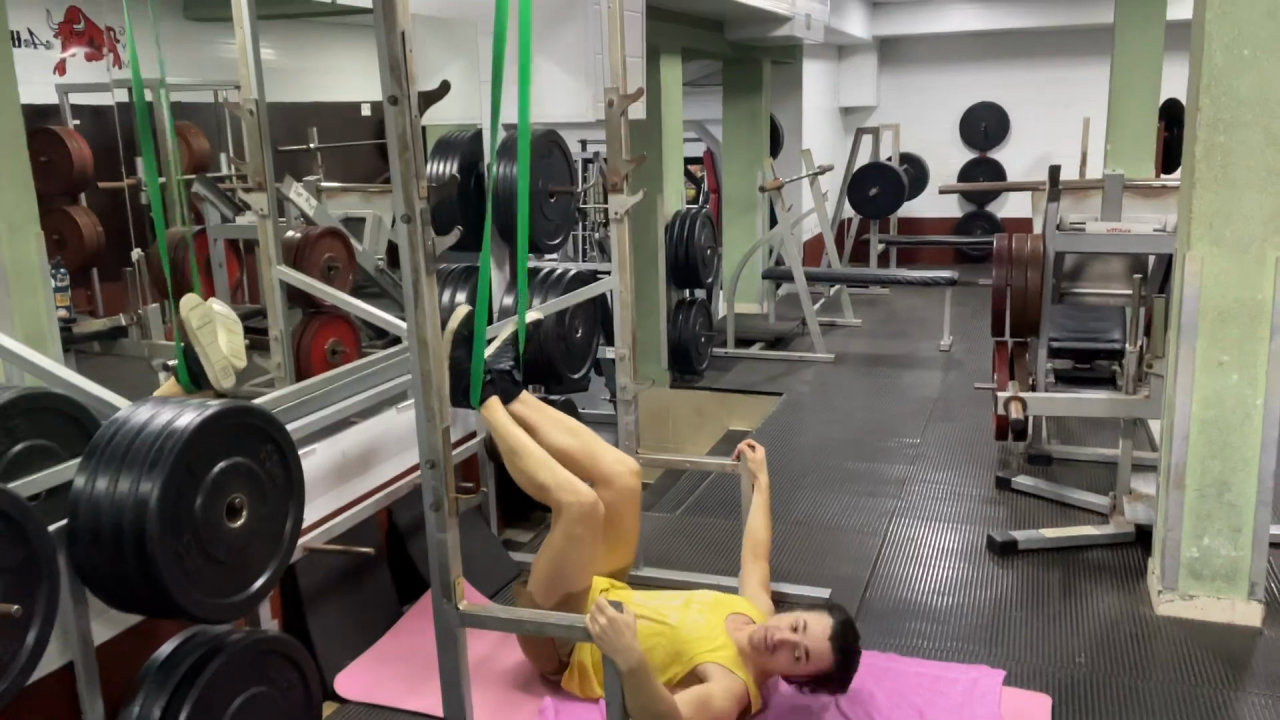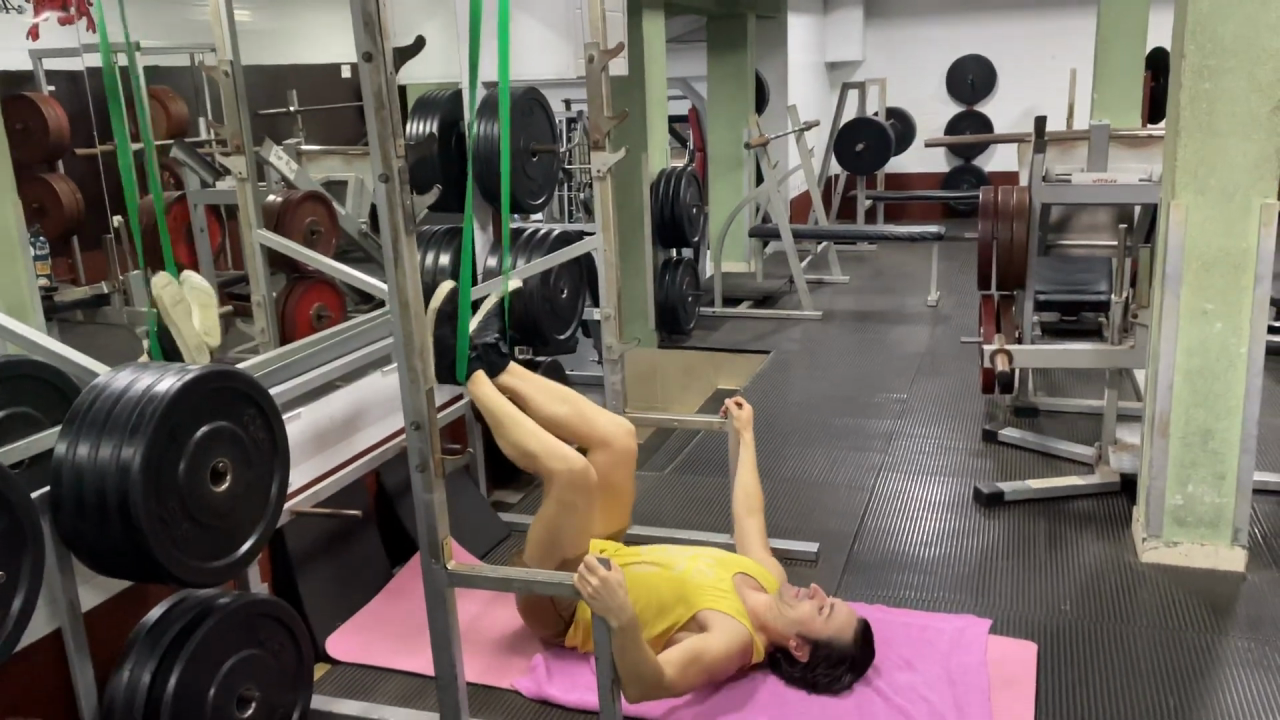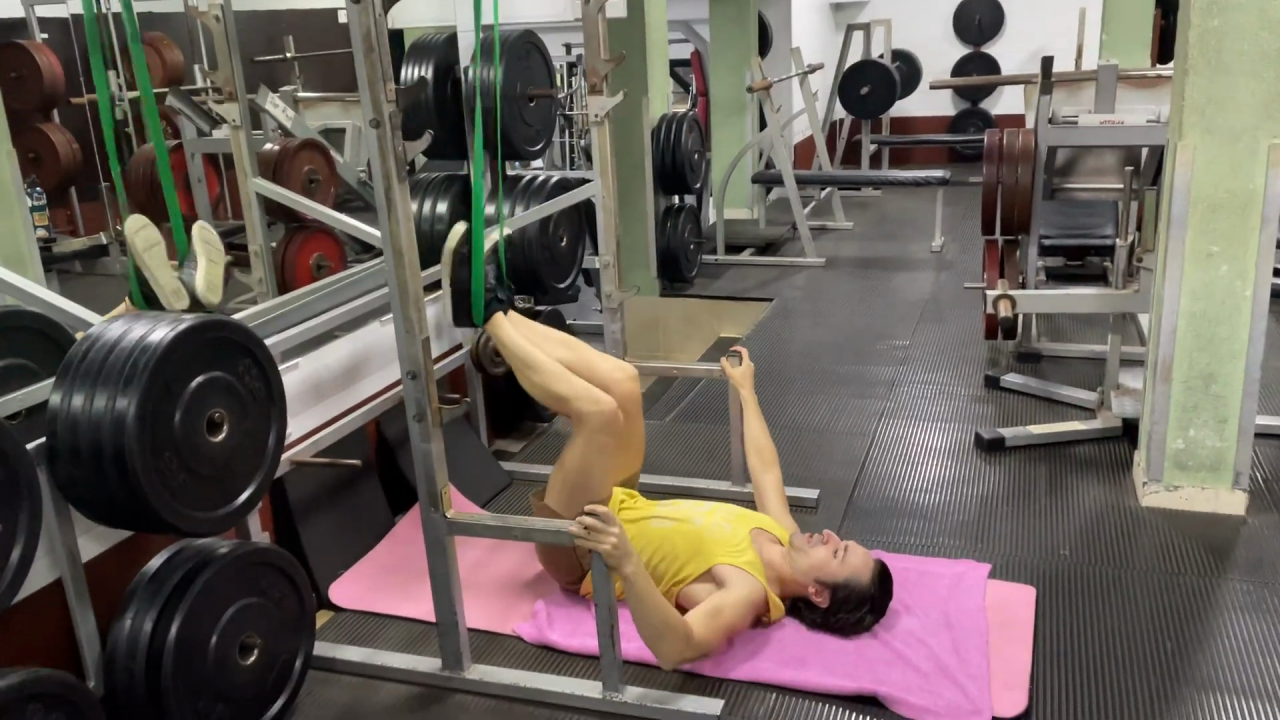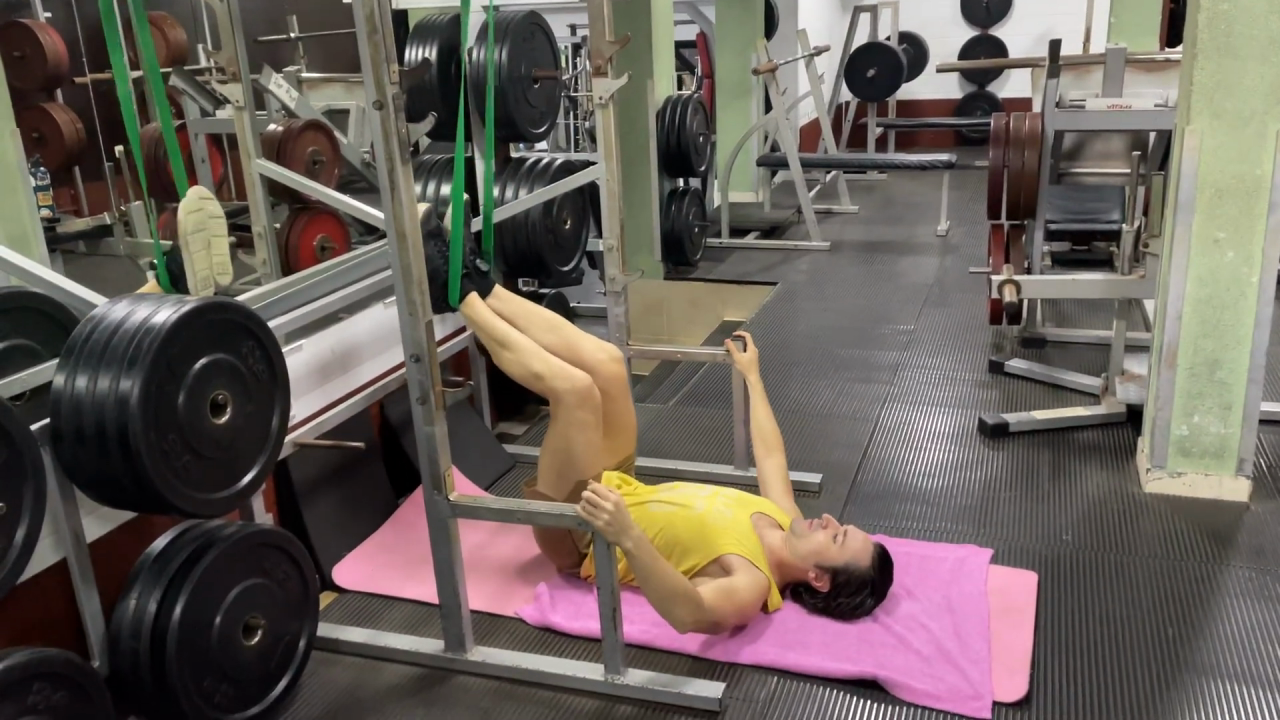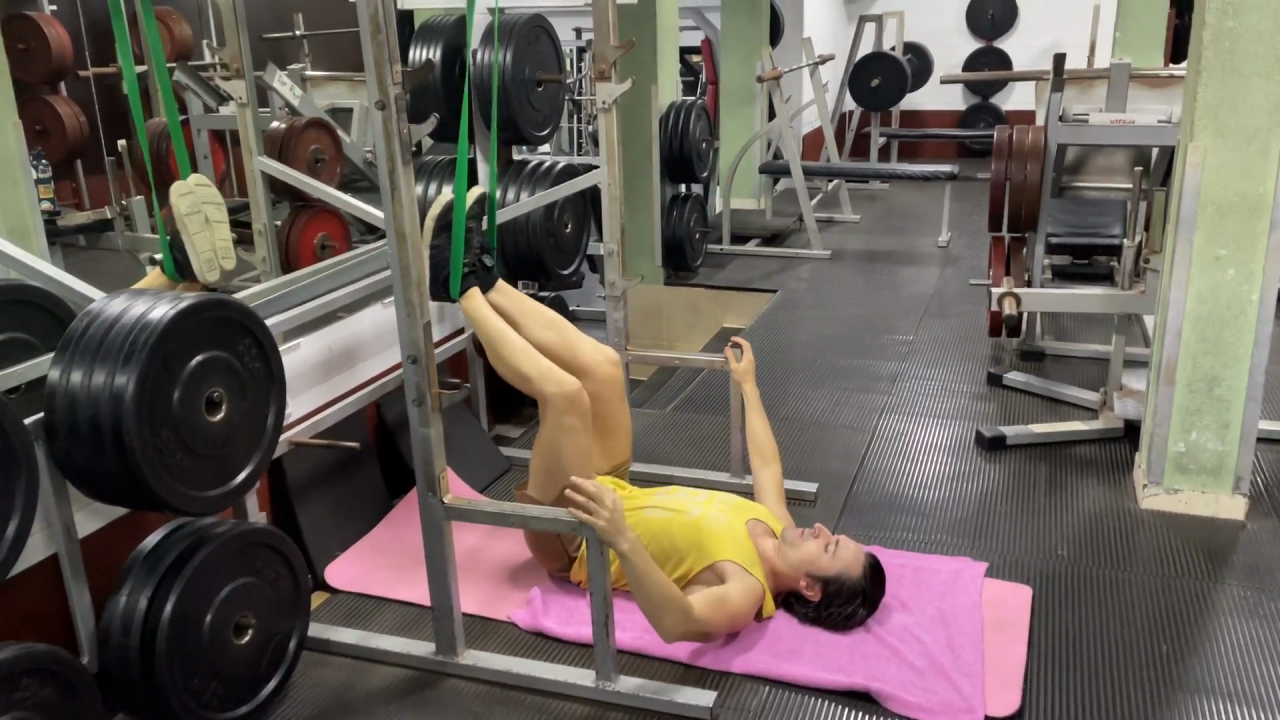
dt=1s
person 1, frame 1
right shoulder: (759, 617)
right elbow: (755, 561)
left wrist: (629, 660)
right wrist: (761, 482)
left hip: (561, 646)
right hip: (601, 596)
left knee: (579, 502)
right knee: (622, 476)
left ankle: (484, 394)
right ankle: (505, 387)
person 1, frame 2
left shoulder: (735, 640)
right shoulder: (768, 580)
left elbow: (644, 686)
right elbow: (749, 518)
left wrist: (621, 618)
right wrist: (746, 437)
left hip: (562, 606)
right hip: (595, 558)
left knee: (570, 469)
right knee: (616, 436)
left ankle: (469, 369)
right ankle: (491, 362)
person 1, frame 3
left shoulder: (749, 591)
right shoulder: (784, 541)
left elbow: (676, 647)
right elbow: (767, 472)
left wrist: (626, 564)
right wrist: (746, 393)
left hip: (579, 549)
right hip: (617, 509)
left knee: (599, 410)
right knee: (620, 382)
left ankle: (491, 314)
right ankle: (493, 305)
person 1, frame 4
left shoulder: (752, 583)
right shoulder: (783, 523)
left elbow: (690, 614)
right elbow: (771, 457)
left wrist: (628, 538)
right wrist: (752, 377)
left hip: (579, 537)
right hip: (616, 491)
left knee: (574, 387)
right knee: (604, 363)
left ankle: (460, 292)
right ankle: (477, 284)
person 1, frame 5
left shoulder: (746, 590)
right shoulder: (775, 531)
left elbow: (678, 623)
right elbow: (767, 466)
left wrist: (622, 541)
right wrist: (748, 385)
left hip: (572, 542)
right hip: (609, 494)
left knee: (562, 391)
right knee: (601, 365)
left ankle: (463, 286)
right ankle: (479, 277)
